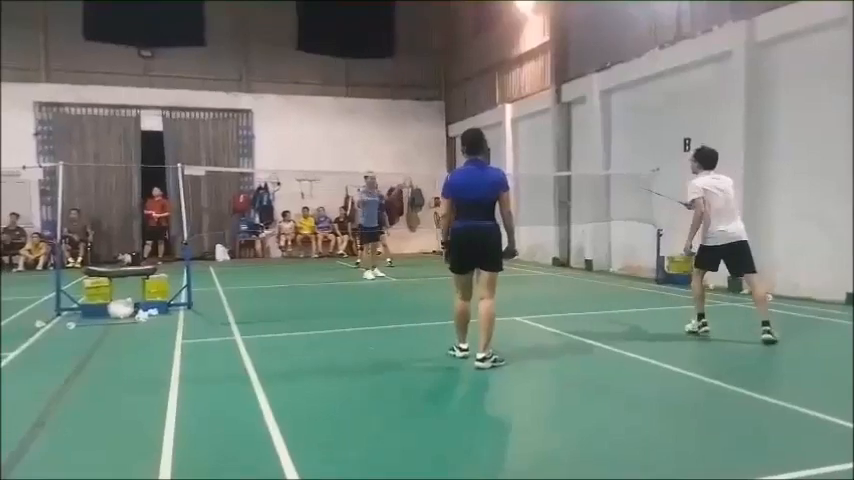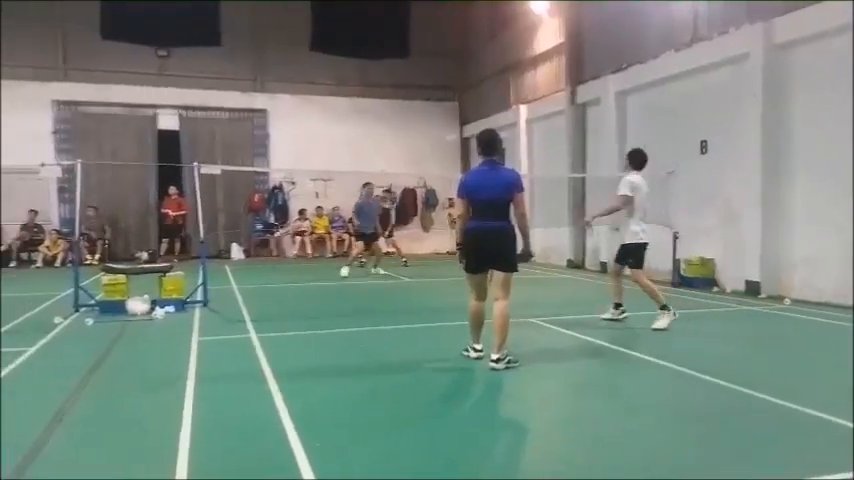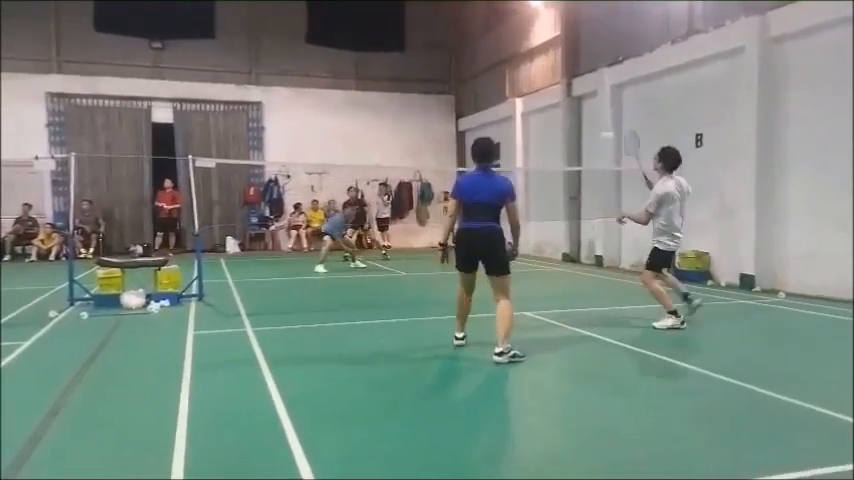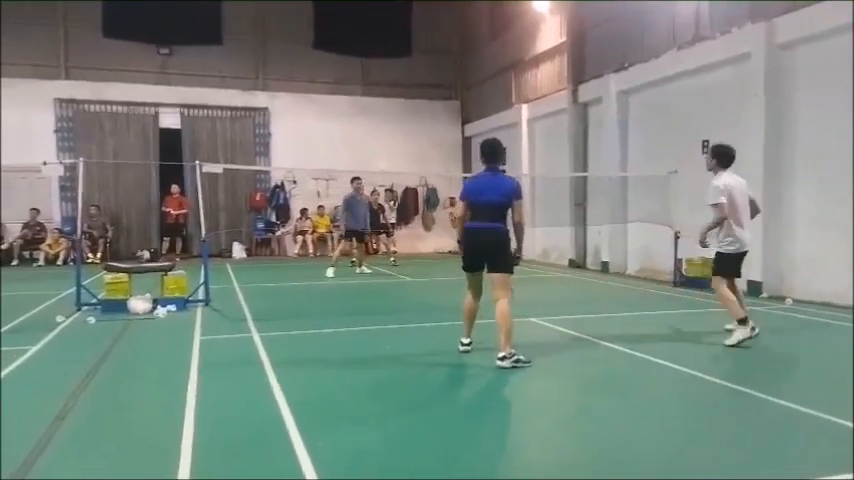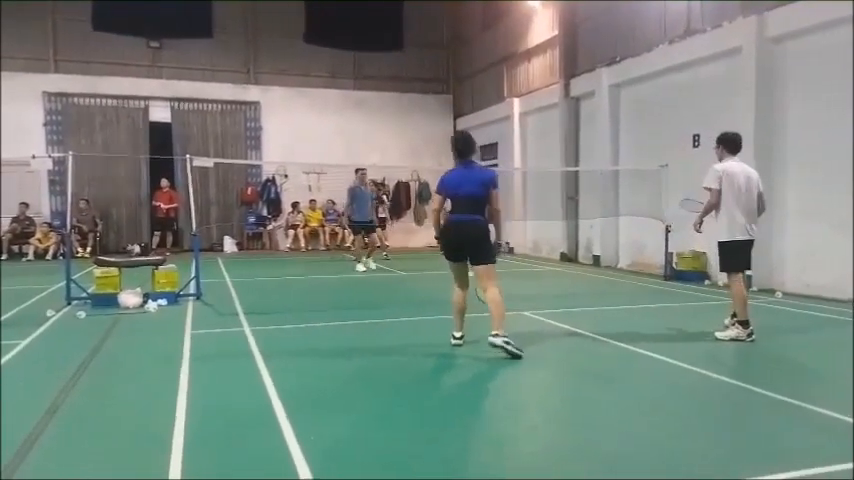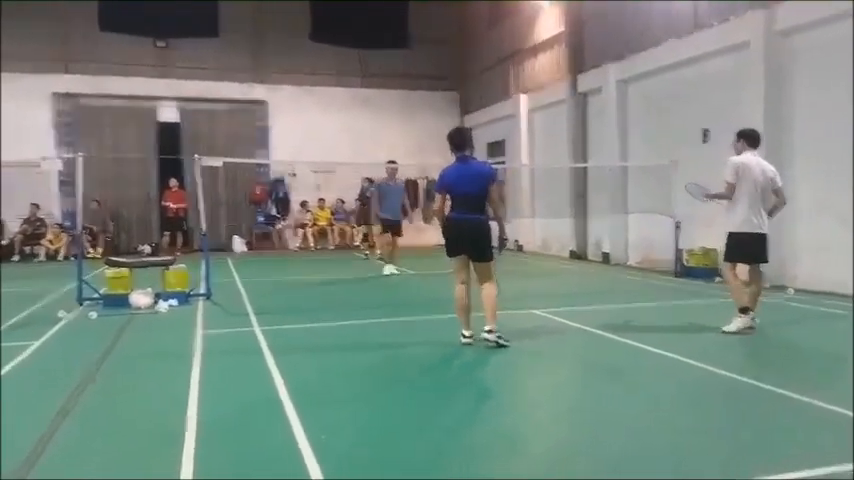
dt=0.7s
person 1, frame 1
left shoulder: (453, 178)
right shoulder: (497, 176)
left elbow: (445, 215)
right elbow: (506, 213)
left wrist: (445, 243)
right wrist: (512, 242)
left hip: (461, 237)
right hip: (488, 237)
left knee: (462, 296)
right knee: (487, 297)
left ankle: (461, 346)
right ankle: (484, 354)
person 1, frame 2
left shoulder: (467, 178)
right shoulder: (512, 177)
left elbow: (461, 215)
right elbow: (521, 214)
left wrist: (460, 244)
right wrist: (526, 244)
left hip: (475, 238)
right hip: (502, 238)
left knee: (477, 296)
right knee: (501, 298)
left ankle: (475, 346)
right ankle: (498, 355)
person 1, frame 3
left shoulder: (461, 183)
right shoulder: (504, 184)
left elbow: (452, 216)
right elbow: (514, 220)
left wrist: (443, 244)
right wrist: (515, 245)
left hip: (466, 239)
right hip: (492, 239)
left knee: (465, 289)
right knee: (503, 297)
left ankle: (459, 334)
right ankle: (502, 348)
person 1, frame 4
left shoulder: (470, 183)
right shoulder: (512, 185)
left elbow: (461, 217)
right elbow: (518, 221)
left wrist: (461, 241)
right wrist: (519, 249)
left hip: (472, 238)
right hip: (497, 239)
left knee: (472, 292)
right knee: (502, 297)
left ankle: (465, 339)
right ankle: (505, 353)
person 1, frame 5
left shoulder: (447, 177)
right shoulder: (487, 175)
left elbow: (436, 210)
right elbow: (495, 210)
left wrist: (439, 236)
right wrist: (498, 238)
left hip: (452, 230)
right hip: (477, 230)
left knee: (460, 284)
right knee: (490, 285)
left ankle: (457, 333)
right ankle: (499, 333)
person 1, frame 6
left shoulder: (446, 174)
right shoulder: (486, 169)
left elbow: (438, 209)
right elbow: (495, 204)
left wrist: (447, 230)
right wrist: (502, 231)
left hip: (455, 227)
right hip: (478, 227)
left knee: (461, 281)
right knee: (487, 281)
left ankle: (466, 332)
right ankle: (490, 328)
person 2, frame 1
left shoulder: (696, 183)
right shoulder: (727, 181)
left elbow: (699, 212)
left wrist: (689, 239)
left hip: (713, 239)
right hip: (737, 236)
left knee: (697, 275)
right knee: (754, 282)
left ankle: (700, 321)
right ankle: (766, 327)
person 2, frame 2
left shoulder: (629, 180)
right shoulder: (641, 182)
left elbow: (619, 205)
left wrist: (596, 215)
left hip: (635, 238)
right hip: (631, 237)
left knee: (638, 276)
right knee: (615, 270)
left ankle: (665, 310)
right ankle: (618, 309)
person 2, frame 3
left shoulder: (661, 190)
right shoulder: (680, 182)
left elbow: (644, 220)
left wrist: (625, 215)
left hip: (664, 242)
right hip: (673, 238)
left knee: (648, 278)
right knee: (660, 272)
left ankle: (674, 317)
right ankle: (687, 298)
person 2, frame 4
left shoulder: (718, 184)
right shoulder: (739, 181)
left elbow: (722, 215)
right elbow: (756, 209)
left wrist: (705, 230)
left hip: (729, 244)
right hip: (742, 242)
left knee: (719, 285)
right knee: (729, 282)
left ankle: (744, 326)
right ankle: (743, 323)
person 2, frame 5
left shoulder: (718, 169)
right shoulder: (752, 172)
left elbow: (714, 201)
right elbow: (761, 206)
left wrist: (699, 218)
left hip: (730, 233)
right hip: (748, 233)
left knee: (735, 278)
right knee: (739, 276)
left ankle: (744, 327)
right ankle: (736, 317)
person 2, frame 6
left shoulder: (736, 162)
right shoulder: (768, 168)
left elbow: (729, 193)
right elbow: (781, 200)
left wrist: (712, 195)
left hip: (740, 227)
right hip: (760, 228)
left knee: (728, 268)
right knee: (755, 271)
left ankle: (744, 314)
right ankle: (749, 315)
